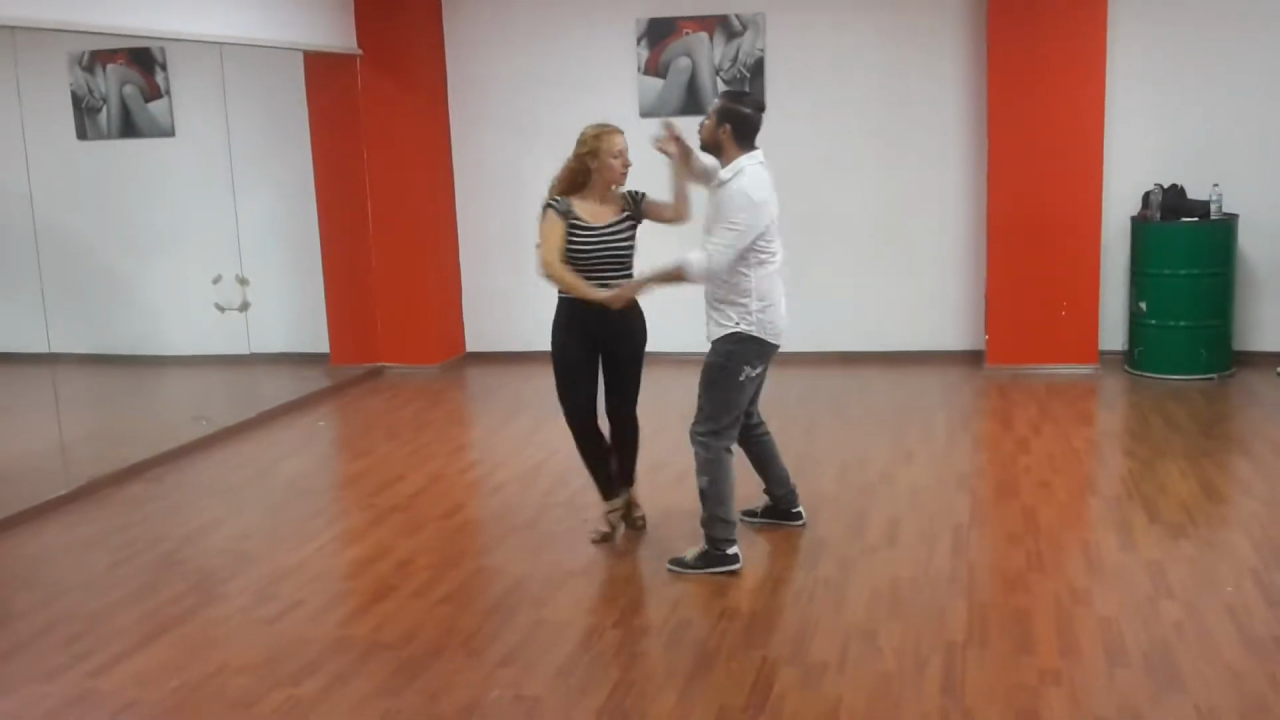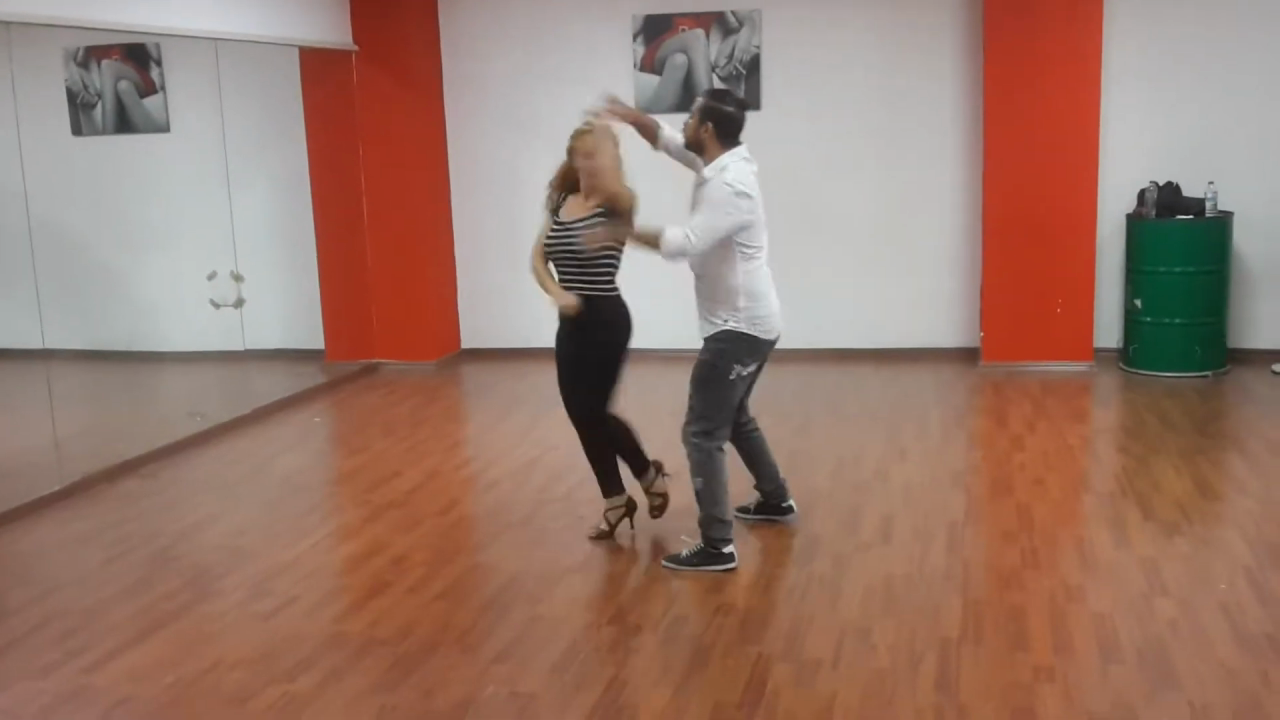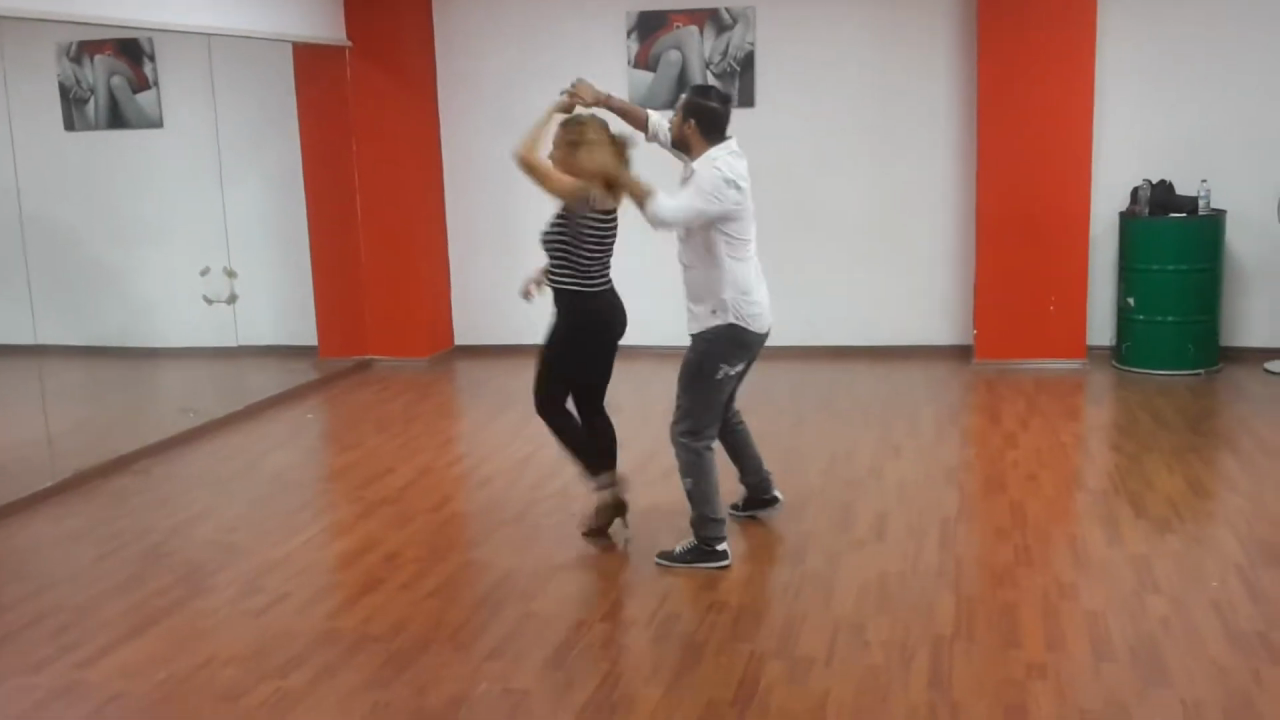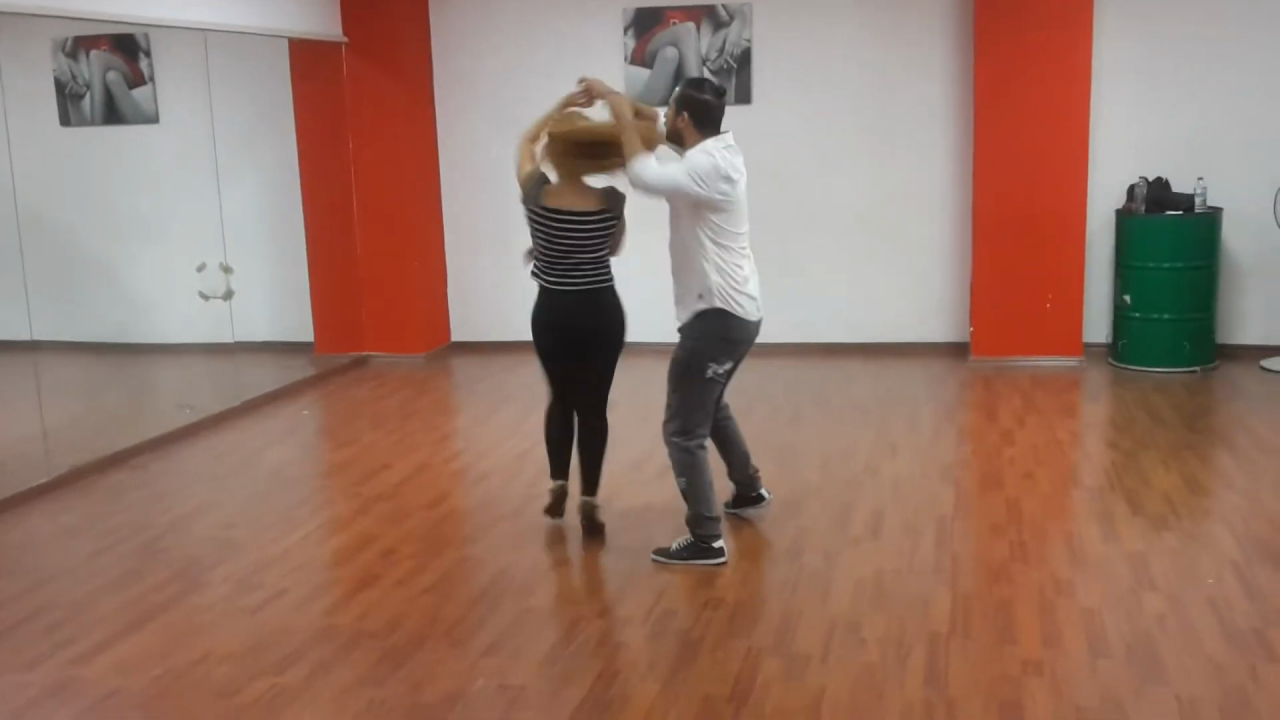
dt=0.1s
person 1, frame 1
left shoulder: (746, 188)
right shoulder: (738, 170)
left elbow: (709, 263)
right elbow: (709, 175)
left wrist: (645, 280)
right wrist: (681, 151)
left hip: (746, 328)
right hip: (747, 324)
left knee: (711, 433)
right knee: (742, 420)
left ankle: (721, 546)
right ankle: (785, 503)
person 1, frame 2
left shoulder: (729, 185)
right shoulder: (725, 161)
left elbow: (685, 244)
right elbow: (668, 138)
left wrist: (624, 233)
right wrist: (628, 115)
left hip: (741, 327)
right hip: (747, 321)
left knee: (703, 433)
right knee: (735, 416)
left ankle: (718, 545)
right ankle: (776, 497)
person 1, frame 3
left shoulder: (718, 175)
right shoulder: (716, 155)
left elbow: (666, 212)
right elbow: (655, 128)
left wrist: (618, 174)
right wrist: (605, 101)
left hip: (729, 322)
right hip: (739, 316)
left knee: (691, 432)
right knee: (720, 411)
left ankle: (710, 543)
right ankle: (761, 489)
person 1, frame 4
left shoulder: (708, 167)
right shoulder: (718, 150)
left elbow: (645, 175)
right elbow: (665, 137)
left wrist: (621, 117)
right wrist: (622, 106)
left hip: (716, 317)
right hip: (737, 311)
left knee: (685, 430)
right knee: (710, 405)
left ankle: (706, 539)
right ankle: (749, 488)
person 2, frame 1
left shoulder: (630, 203)
right shoulder: (560, 207)
left elbow: (678, 214)
right elbow: (551, 266)
left wrist: (678, 168)
right wrist: (598, 295)
left hip: (623, 321)
right hip: (575, 322)
left knee: (622, 413)
right knee: (580, 418)
left ankle: (624, 493)
right ankle: (613, 499)
person 2, frame 2
left shoulder: (616, 205)
right shoulder: (559, 206)
left elbow: (619, 192)
right elbow: (538, 258)
left wrist: (603, 136)
right wrist: (557, 291)
left hip: (602, 321)
right hip: (575, 322)
left knee: (588, 413)
right knee: (586, 413)
left ankle: (649, 474)
right ankle: (621, 495)
person 2, frame 3
left shoulder: (583, 194)
right shoulder: (599, 195)
left elbow: (526, 156)
left wrist: (552, 112)
right wrist: (546, 273)
left hip: (586, 316)
right hip: (596, 312)
left knee: (548, 401)
right knee: (588, 404)
left ankle: (605, 485)
right ankle: (608, 488)
person 2, frame 4
left shoulder: (535, 192)
right shoulder: (611, 200)
left elbow: (525, 145)
left wrist: (560, 109)
left hip: (552, 313)
right hip: (601, 312)
left knee: (561, 400)
right knee: (592, 405)
left ankle: (557, 486)
right ankle: (589, 502)
